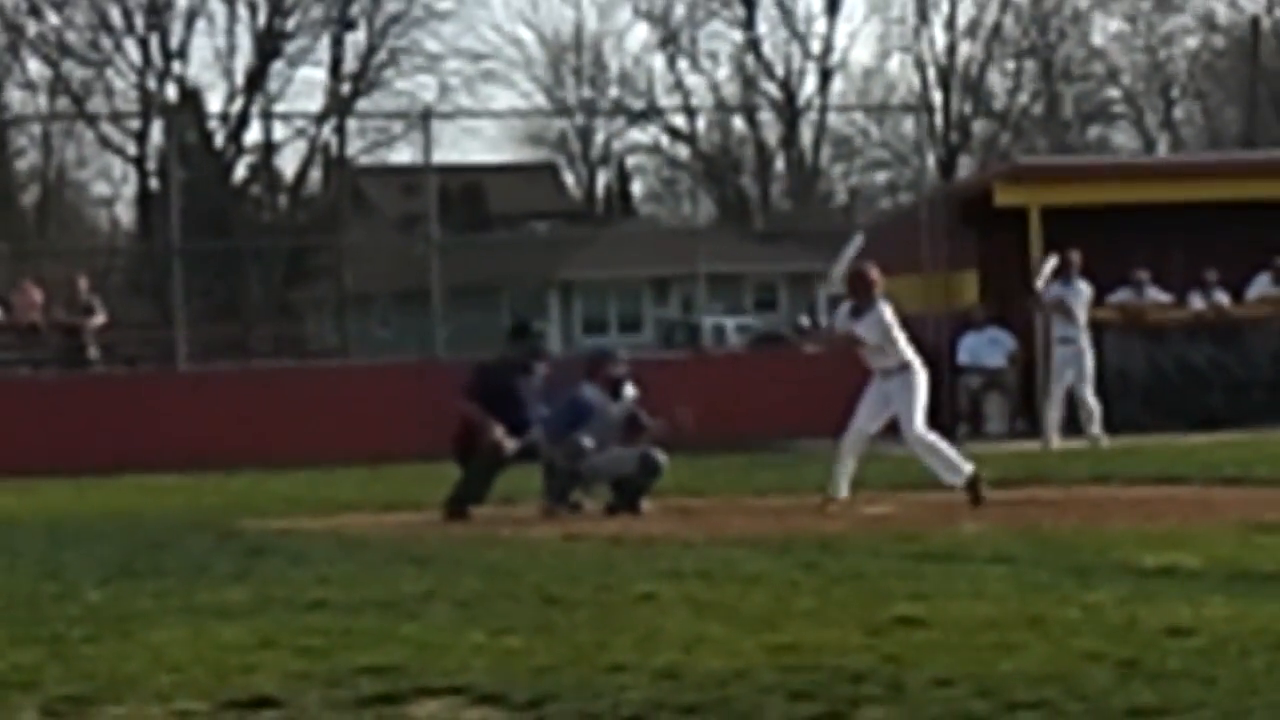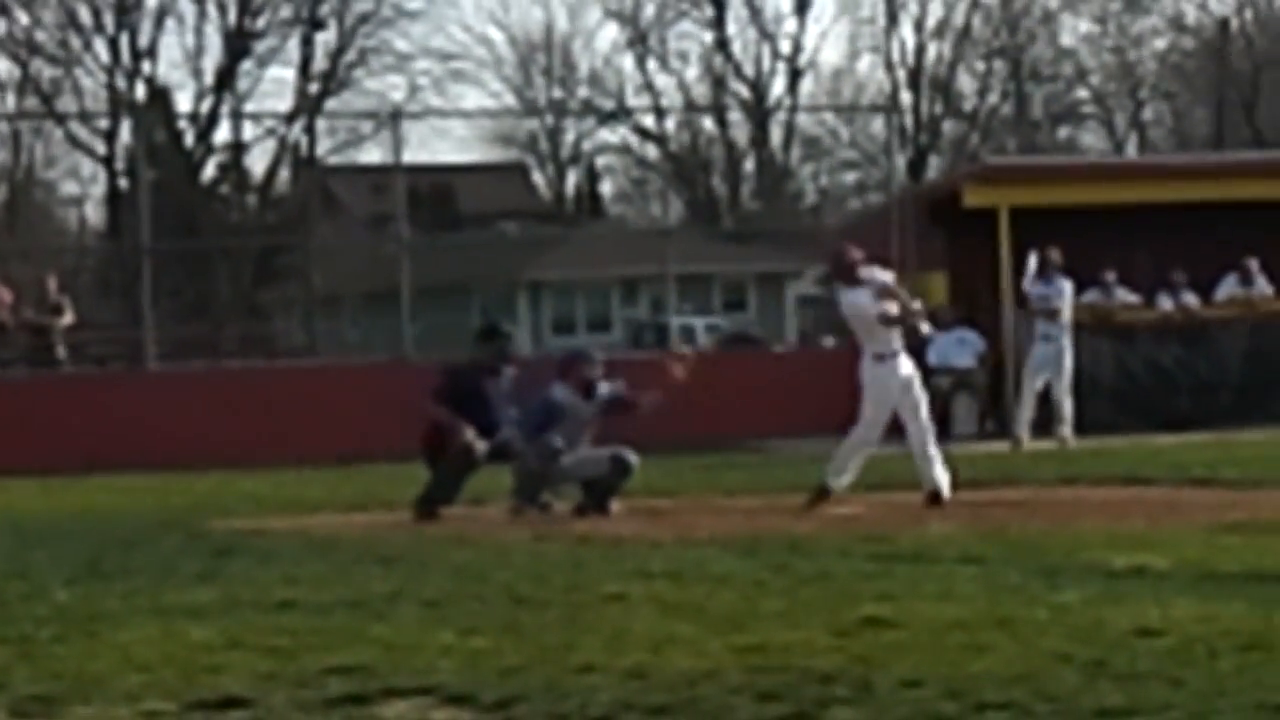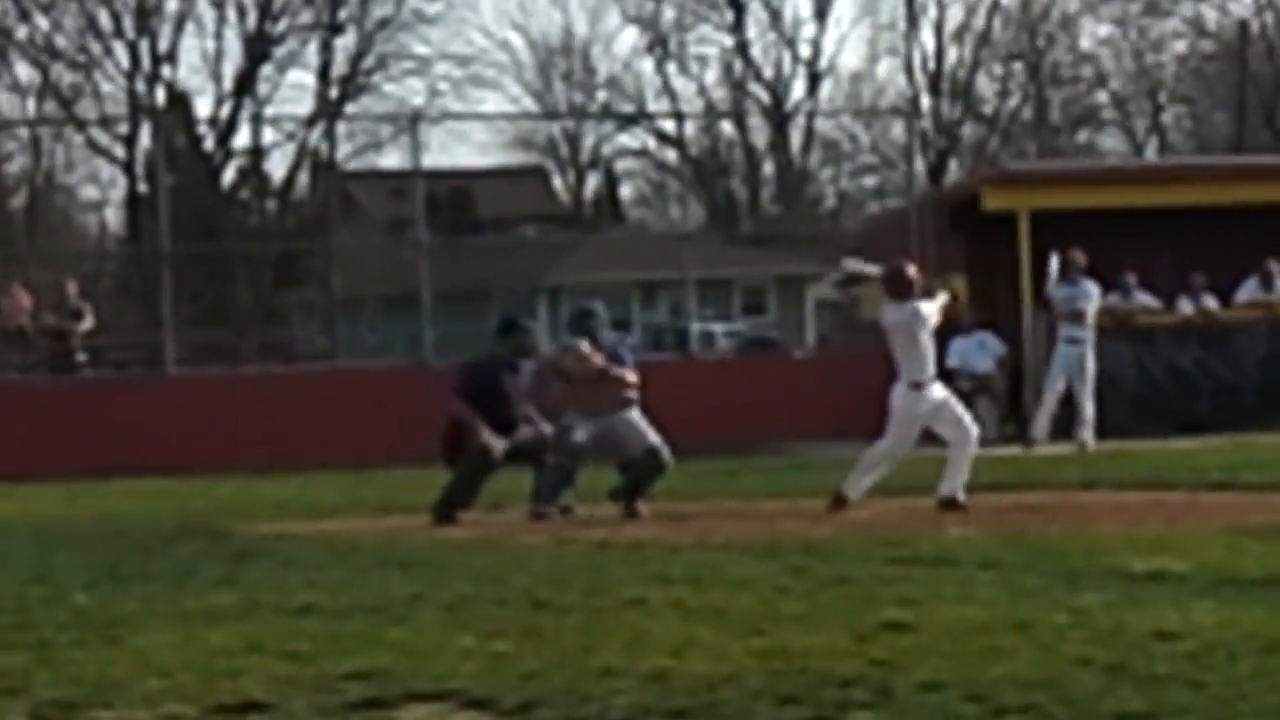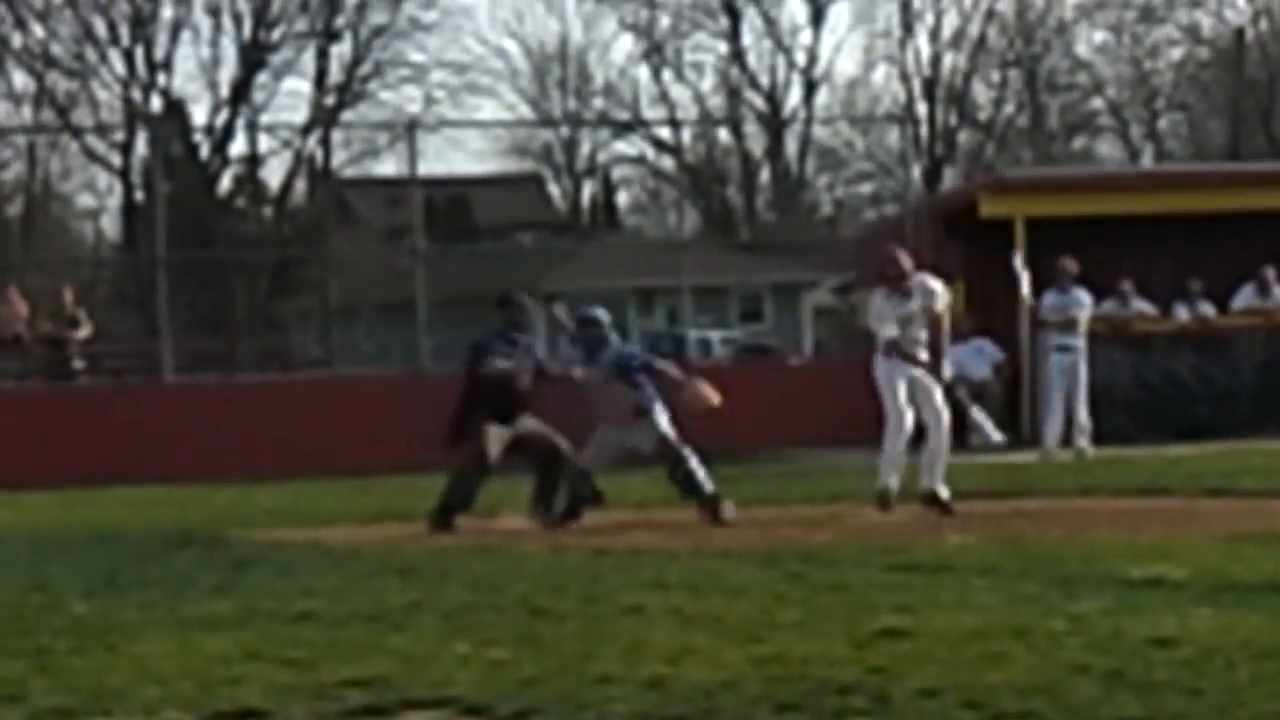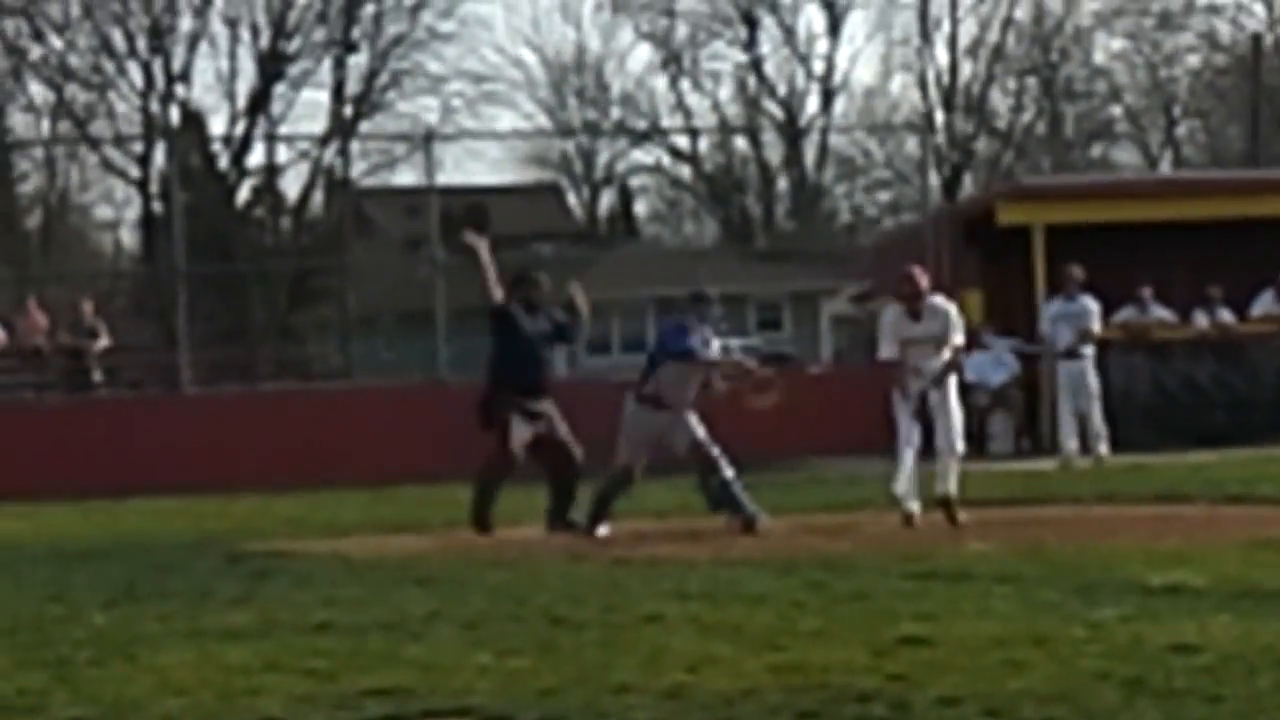
dt=0.3s
person 1, frame 1
left shoulder: (880, 313)
right shoulder: (847, 308)
left elbow: (849, 339)
right elbow: (836, 335)
left hip: (908, 375)
right hip: (883, 378)
left knee: (914, 432)
right knee: (855, 435)
left ankle: (967, 479)
right ankle: (838, 491)
person 1, frame 2
left shoulder: (872, 277)
right shoulder: (849, 300)
right elbow: (885, 318)
left wrist: (909, 306)
right wrist: (907, 316)
left hip: (901, 361)
right hip: (879, 367)
left knee: (920, 426)
right knee: (868, 431)
left ankle: (936, 487)
right ankle: (830, 484)
person 1, frame 3
left shoulder: (890, 310)
right shoulder: (917, 311)
right elbow: (935, 305)
right wrist: (942, 296)
left hip: (931, 388)
right hip: (915, 393)
left knee: (967, 434)
right knee: (892, 446)
left ankle: (949, 495)
right ankle: (846, 493)
person 1, frame 4
left shoulder: (924, 284)
right shoulder: (879, 302)
left elbow: (940, 314)
right elbow: (894, 345)
left wrist: (938, 355)
right wrist: (931, 367)
left hip: (923, 361)
right hip: (891, 363)
left knee: (940, 420)
right knee: (900, 422)
left ankle: (932, 489)
right ankle: (886, 487)
person 1, frame 5
left shoulder: (946, 310)
right shoulder: (890, 317)
left elbow: (956, 354)
right elbow: (892, 363)
left wrist: (931, 387)
right wrist: (908, 397)
left hip: (941, 380)
right hip: (907, 382)
left knee: (952, 444)
right knee: (908, 442)
left ankle: (946, 494)
right ankle: (908, 509)
person 2, frame 1
left shoulder: (537, 372)
right shoulder: (490, 371)
left elbow: (536, 408)
right elbow: (469, 407)
right wrist: (492, 428)
right hip: (484, 438)
right knee: (497, 448)
right ankle: (457, 504)
person 2, frame 2
left shoulder: (506, 374)
right shoulder: (459, 374)
left elbow: (507, 407)
right elbow: (436, 409)
left wrist: (518, 426)
right wrist: (461, 428)
right hip: (456, 438)
right knee: (469, 449)
right ankle: (426, 504)
person 2, frame 3
left shoulder: (521, 367)
right shoulder: (480, 369)
right elbow: (458, 406)
left wrist: (538, 423)
right wrist: (481, 430)
left hip: (512, 433)
right hip: (480, 436)
left knee: (551, 442)
right knee: (489, 451)
right ankle: (445, 508)
person 2, frame 4
left shoulder: (526, 344)
right shoulder: (488, 344)
left elbow: (544, 373)
right elbow: (488, 370)
right wrist: (517, 368)
left hip: (518, 418)
right hip: (484, 419)
left knee: (559, 450)
right knee: (482, 455)
left ankle: (544, 509)
right ankle: (444, 513)
person 2, frame 5
left shoulder: (547, 318)
right shoulder: (508, 315)
left elbow: (576, 329)
right elbow: (494, 293)
left wrist: (577, 301)
right wrist: (484, 255)
left hip: (543, 403)
right hip: (509, 402)
left knee: (569, 457)
right knee: (509, 453)
left ankle: (558, 516)
right ankle: (481, 509)
person 3, frame 1
left shoulder: (627, 394)
right shoulder: (585, 399)
left elbow: (640, 432)
left hip: (602, 461)
right hip: (571, 465)
left knee: (654, 459)
left ankle: (625, 499)
right ankle: (569, 498)
person 3, frame 2
left shoulder: (602, 392)
right shoulder: (556, 398)
left elbow: (635, 403)
right elbow: (525, 431)
left hip: (573, 461)
right hip: (542, 462)
left knee: (626, 461)
left ankle: (594, 500)
right ankle: (526, 498)
person 3, frame 3
left shoulder: (615, 352)
right shoulder: (565, 356)
left elbow: (632, 380)
left wrist: (603, 369)
left hip: (620, 415)
right hip: (582, 417)
left knee: (657, 458)
right knee: (568, 448)
left ankle: (628, 495)
right ankle: (545, 501)
person 3, frame 4
left shoulder: (620, 355)
right shoulder: (585, 359)
left elbow: (655, 365)
left wrist: (687, 381)
left hip: (644, 419)
right hip: (611, 426)
left knee: (674, 453)
right knee: (581, 470)
left ankle: (711, 503)
right ankle: (570, 513)
person 3, frame 5
left shoulder: (711, 342)
right shoulder: (676, 329)
left elbow: (706, 380)
right elbow: (690, 354)
right wrist: (732, 362)
left hip: (678, 413)
right hip: (645, 410)
left knee: (709, 457)
right knee: (625, 470)
left ankle: (744, 513)
right ankle: (596, 519)
person 4, frame 1
left shoulder: (1083, 287)
right shoulder: (1053, 287)
left elbow: (1070, 312)
right elbow: (1045, 309)
left wrist: (1051, 306)
left hip: (1079, 344)
right hip: (1059, 345)
left knee: (1085, 391)
right knee: (1055, 391)
left ankle: (1095, 432)
right ankle: (1051, 435)
person 4, frame 2
left shoulder: (1065, 286)
right shoulder: (1034, 286)
left elbow: (1058, 314)
right elbow: (1032, 310)
left wrist: (1036, 310)
left hip: (1059, 343)
right hip: (1039, 343)
left knee: (1061, 390)
right knee: (1028, 388)
left ankle: (1064, 433)
right ankle: (1021, 434)
person 4, frame 3
left shoulder: (1091, 288)
right shoulder: (1059, 289)
left elbow: (1083, 315)
right elbow: (1056, 313)
left wrist: (1060, 314)
left hip: (1083, 346)
right hip: (1063, 345)
left knee: (1084, 393)
right knee: (1052, 389)
left ankle: (1085, 437)
right ankle: (1038, 434)
person 4, frame 4
left shoulder: (1082, 297)
right shoulder: (1048, 297)
left elbow: (1074, 324)
right elbow: (1043, 324)
left wrist: (1050, 324)
left hip: (1075, 354)
right hip: (1054, 354)
left knee: (1078, 401)
right knee: (1053, 401)
left ankle: (1082, 444)
right ankle: (1049, 445)
person 4, frame 5
left shoulder: (1090, 303)
right shoulder: (1052, 306)
left elbow: (1091, 333)
right elbow: (1045, 334)
left wrist: (1071, 348)
right wrist: (1053, 350)
left hip: (1083, 361)
right hip: (1061, 363)
left knee: (1091, 407)
right knee: (1063, 408)
left ankle: (1100, 449)
right ankle: (1069, 451)
